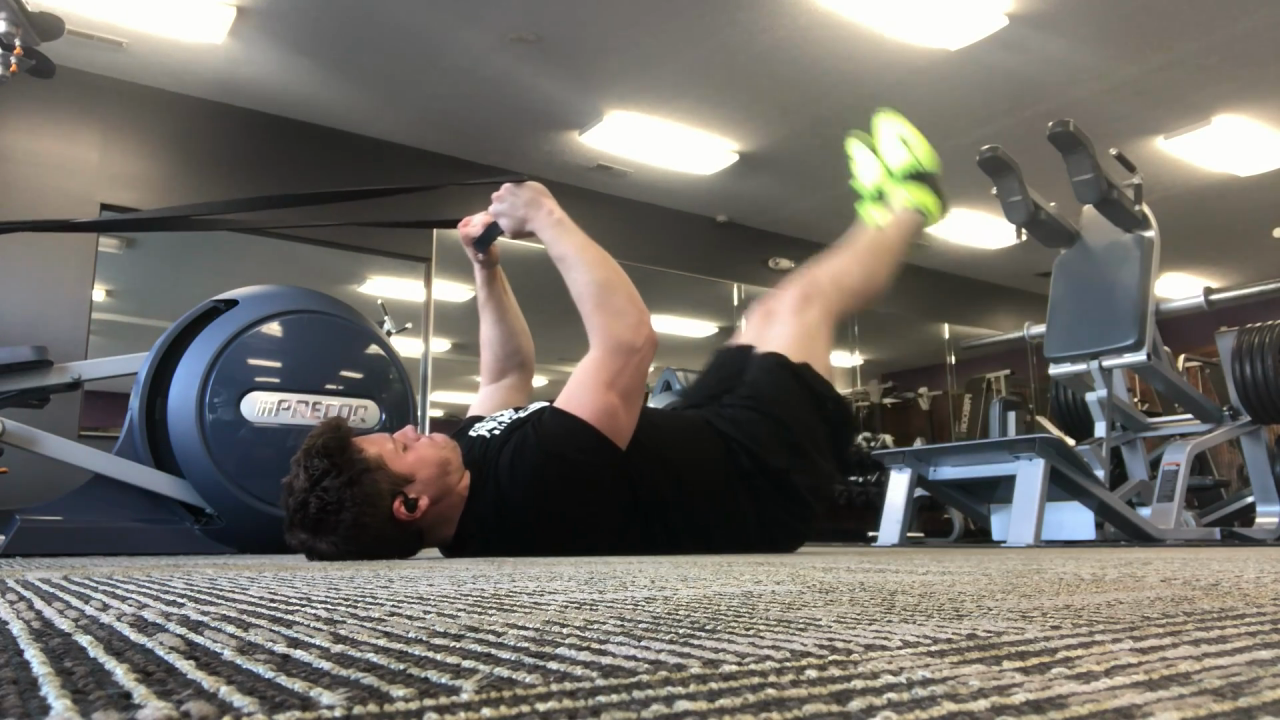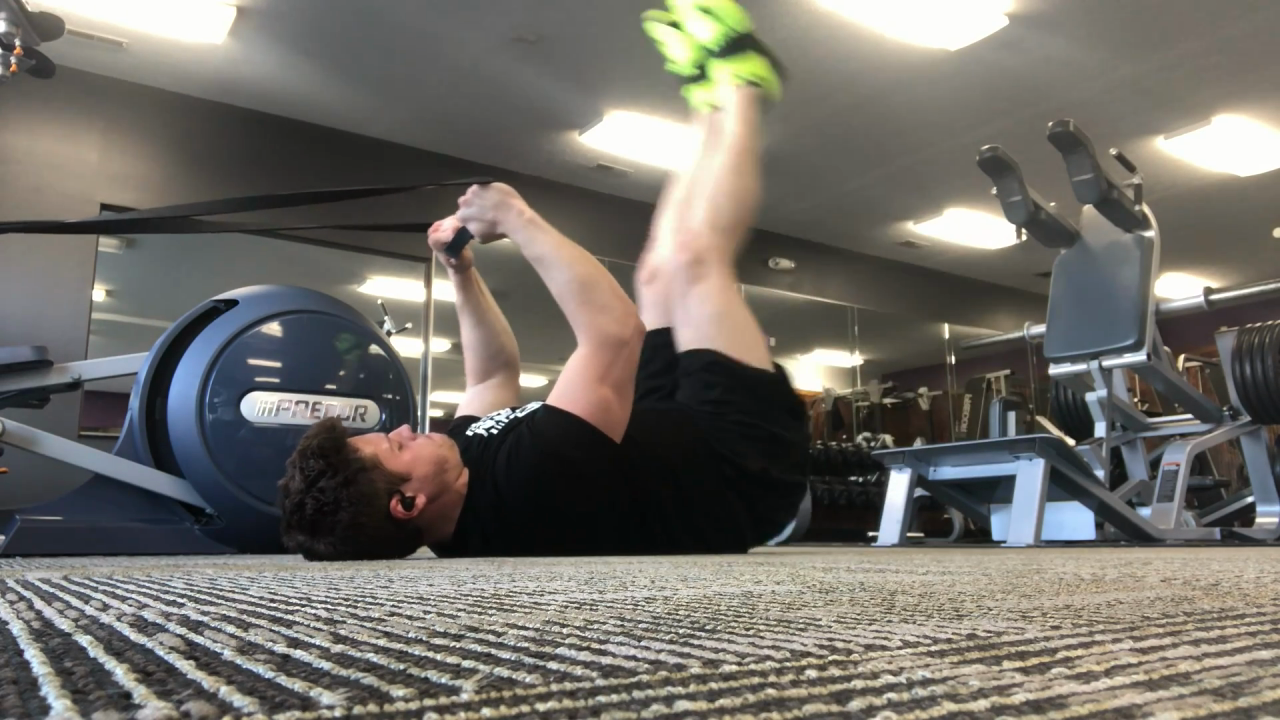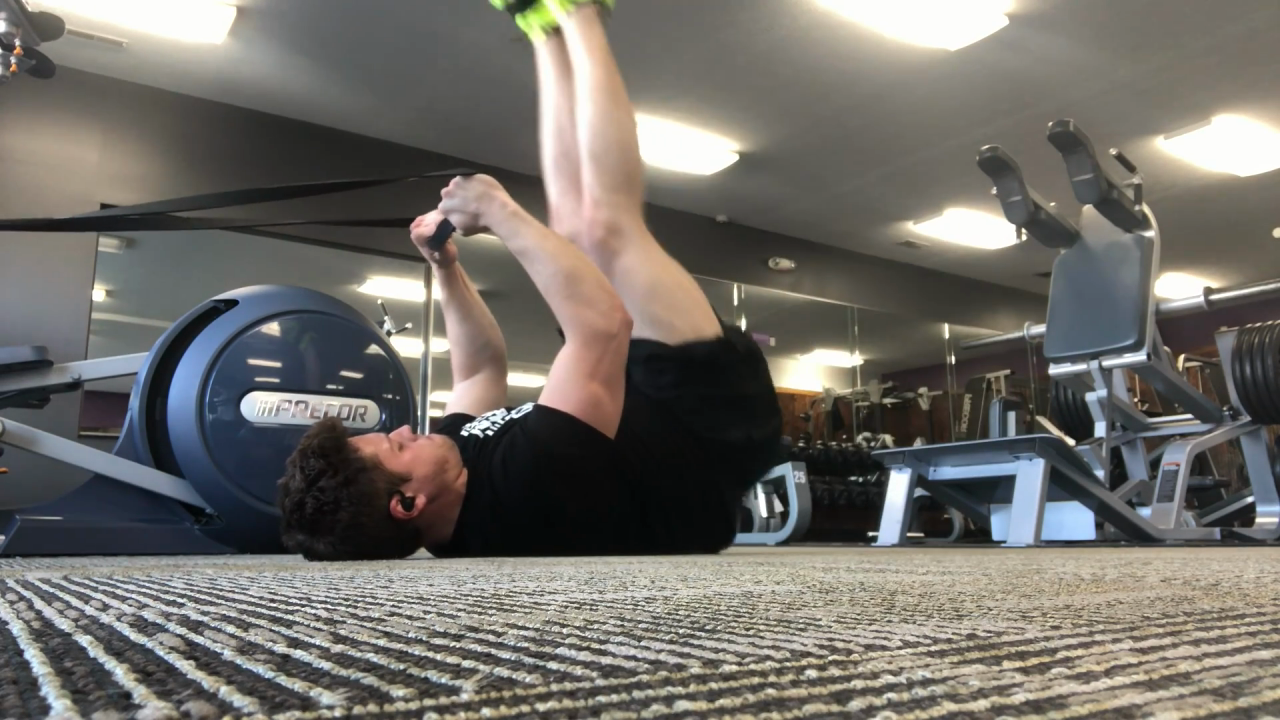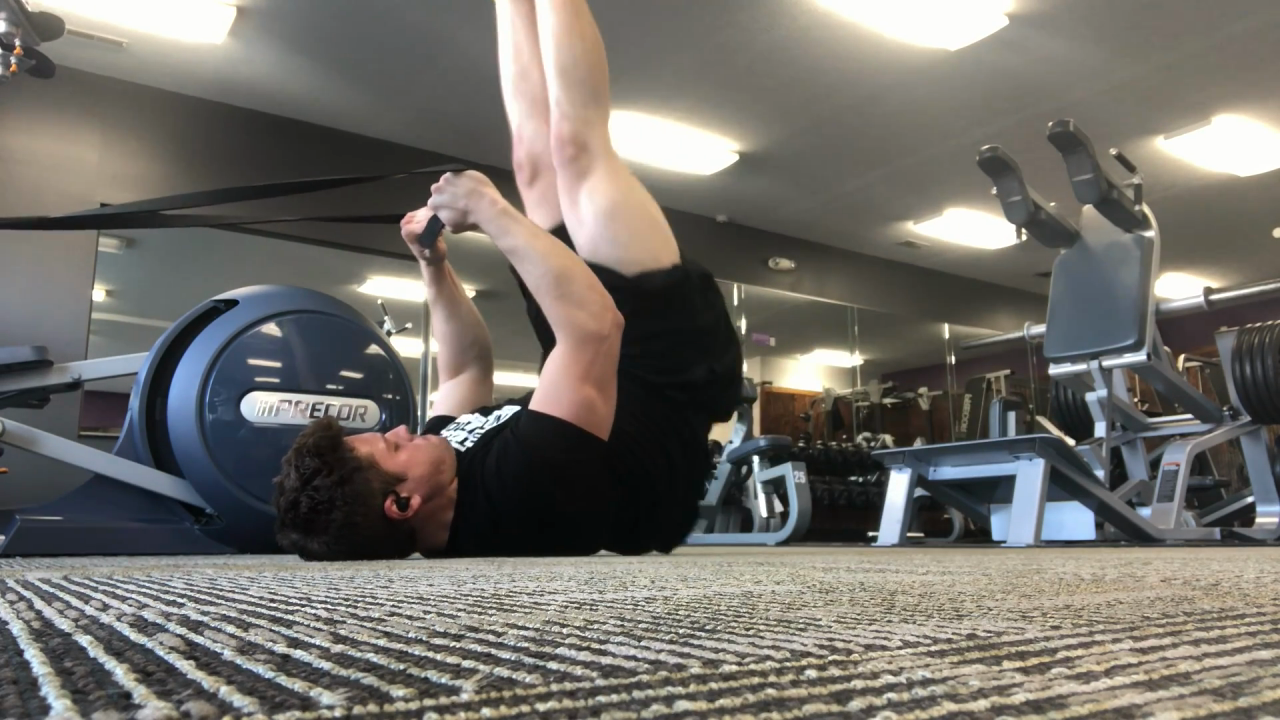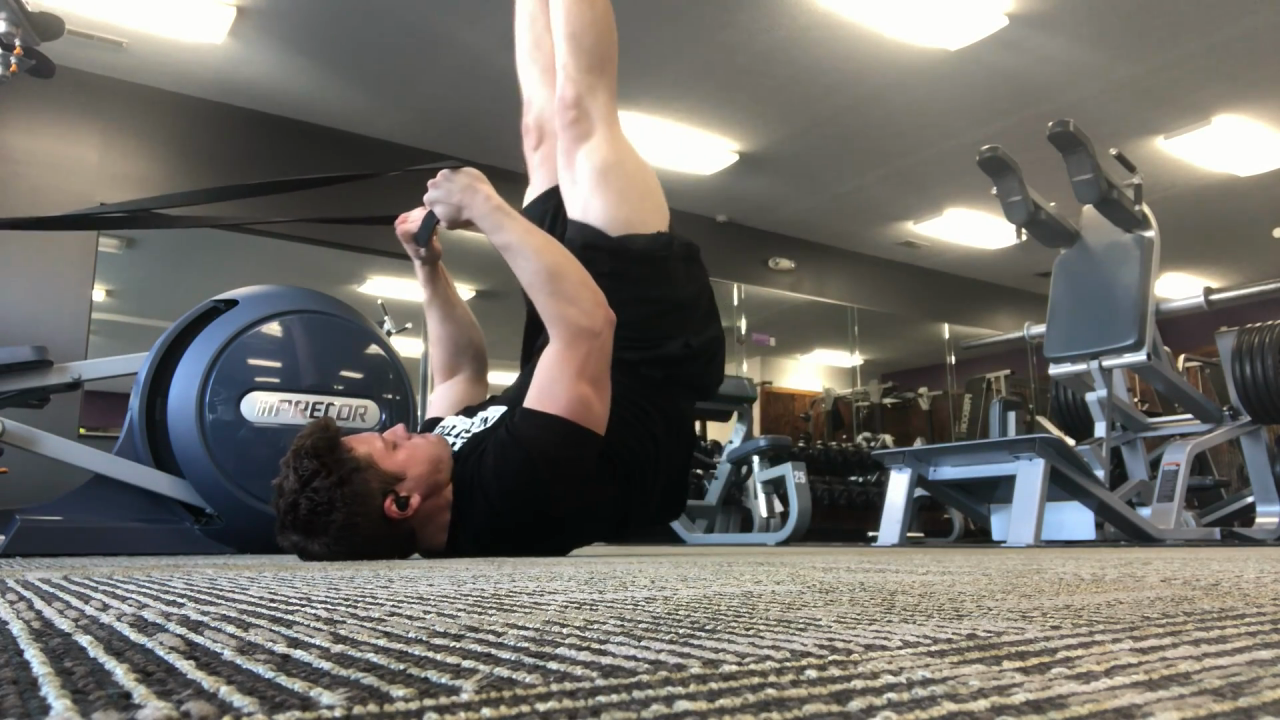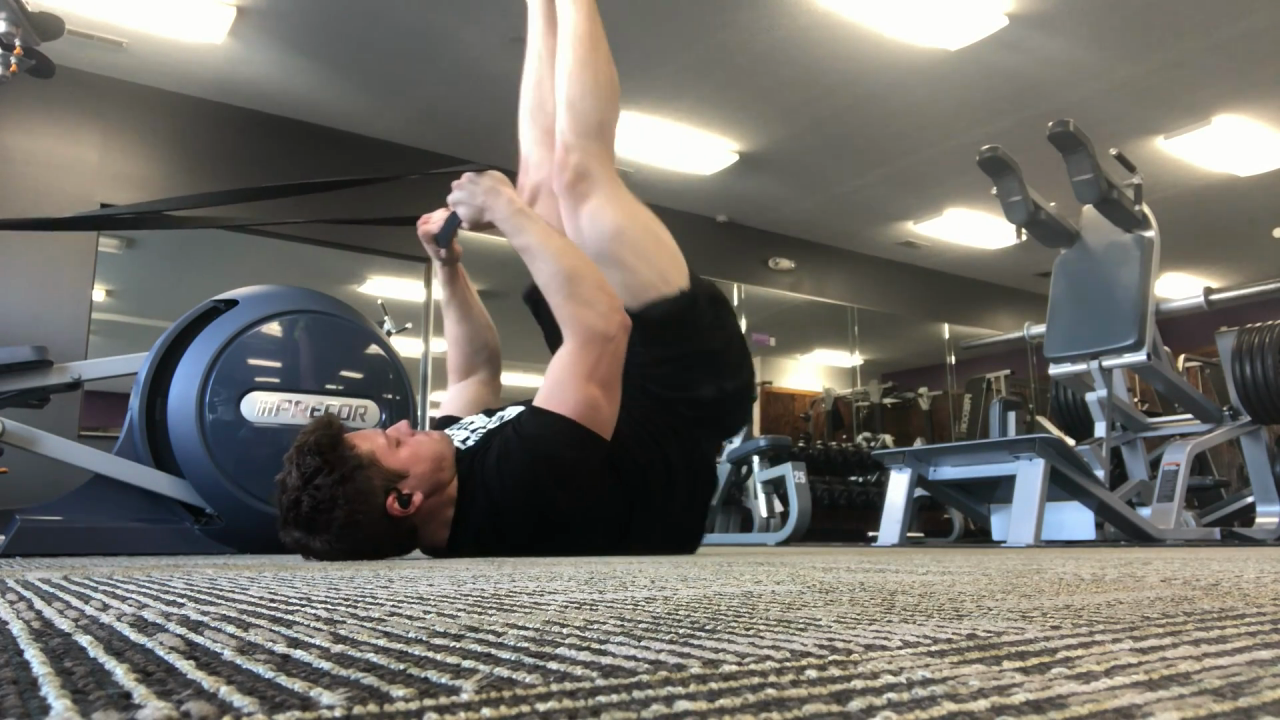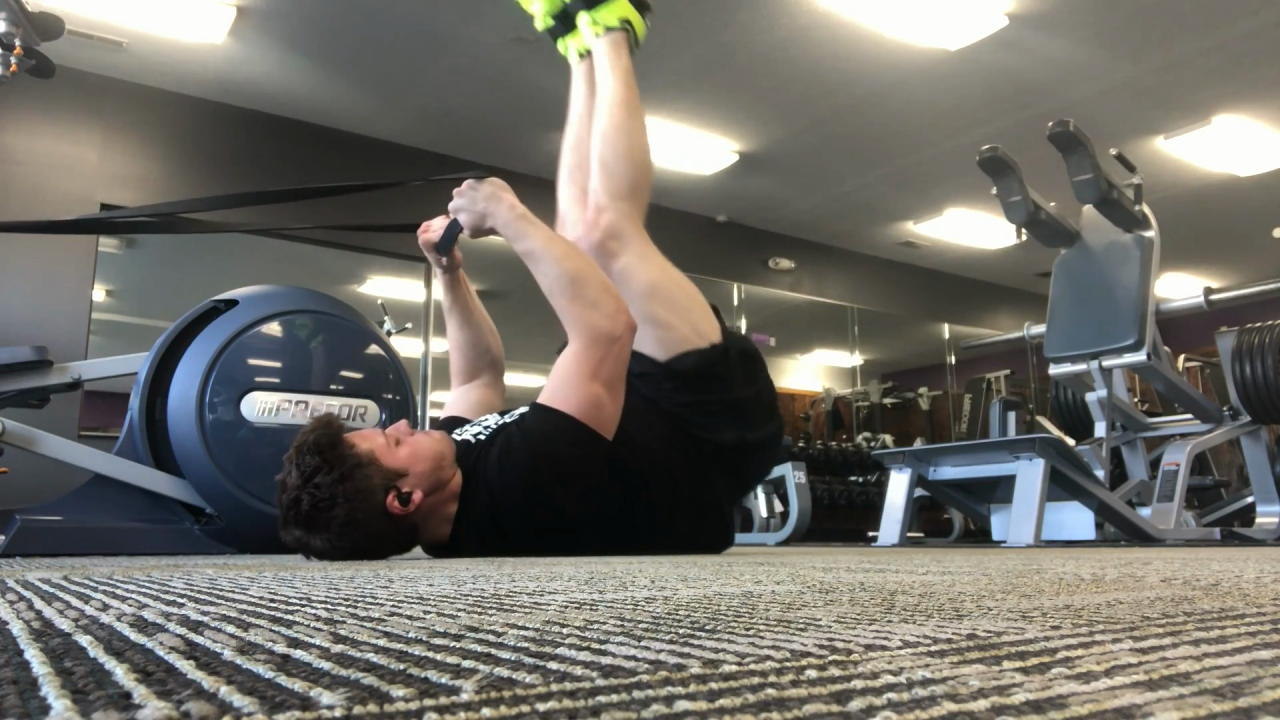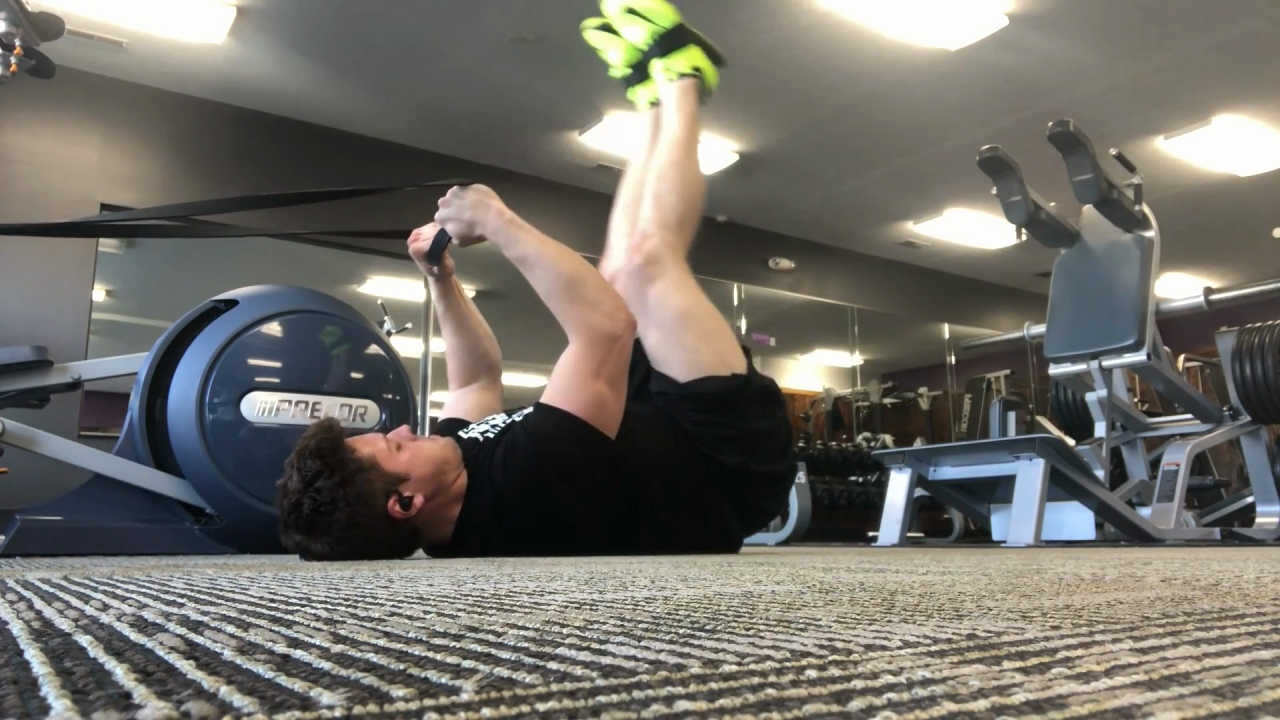
dt=0.3s
person 1, frame 1
left shoulder: (472, 457)
right shoulder: (529, 487)
left elbow: (506, 378)
right elbow: (628, 341)
left wrist: (485, 270)
right wrist: (547, 221)
left hip: (704, 460)
right hip: (756, 476)
left knee: (764, 319)
right knee: (796, 301)
left ankle: (886, 202)
right ankle: (904, 205)
person 1, frame 2
left shoulder: (466, 481)
right shoulder: (530, 480)
left elbow: (496, 375)
right elbow: (613, 333)
left wrist: (461, 273)
right wrist: (517, 220)
left hip: (669, 439)
right hip: (736, 463)
left knee: (661, 277)
right knee: (691, 263)
left ankle: (711, 95)
right ankle: (736, 82)
person 1, frame 3
left shoulder: (459, 494)
right shoulder: (529, 484)
left elbow: (481, 368)
right elbow: (604, 324)
left wrist: (444, 268)
right wrist: (500, 213)
left hip: (654, 415)
right hip: (712, 424)
right knee: (607, 233)
person 1, frame 4
right shoulder: (521, 490)
left elbow: (467, 368)
right elbow: (595, 326)
left wrist: (433, 265)
right wrist: (490, 212)
left hip: (615, 386)
right hip: (672, 379)
left knee: (537, 162)
right knee: (573, 147)
person 1, frame 5
right shoulder: (517, 486)
left elbow: (462, 372)
right elbow: (589, 324)
left wrist: (428, 265)
right wrist: (484, 208)
left hip: (592, 364)
right hip: (653, 356)
left knee: (546, 121)
person 1, frame 6
right shoulder: (520, 490)
left elbow: (476, 371)
right elbow: (604, 326)
left wrist: (447, 266)
right wrist: (505, 213)
left hip: (629, 389)
right hip: (685, 388)
left knee: (542, 187)
right knee: (576, 176)
person 1, frame 7
right shoulder: (520, 487)
left elbow: (481, 374)
right elbow: (608, 326)
left wrist: (448, 273)
right wrist: (507, 216)
left hip: (653, 418)
right hip: (713, 432)
right knee: (602, 231)
person 1, frame 8
right shoulder: (523, 488)
left elbow: (478, 379)
right elbow: (609, 326)
left wrist: (441, 280)
right wrist: (498, 223)
left hip: (663, 433)
right hip: (725, 457)
right knee: (643, 261)
left ankle: (657, 91)
right ankle: (678, 83)
